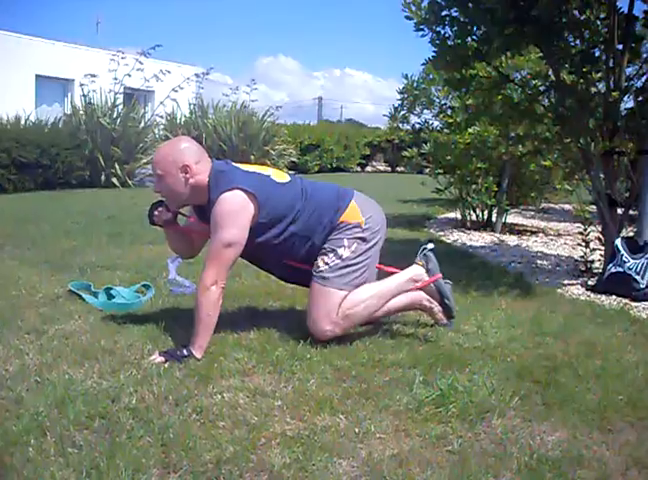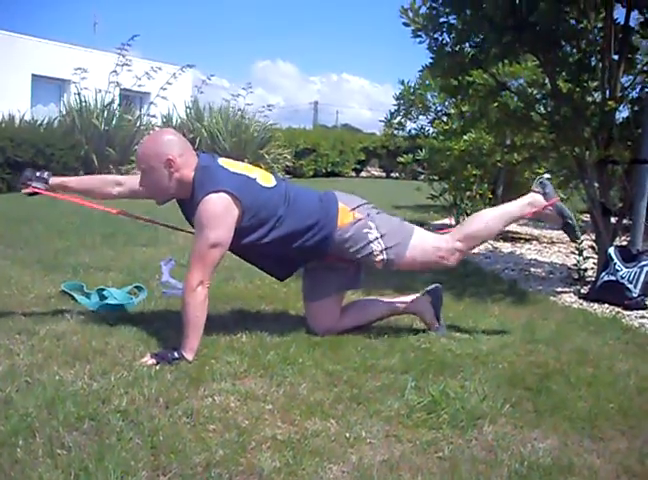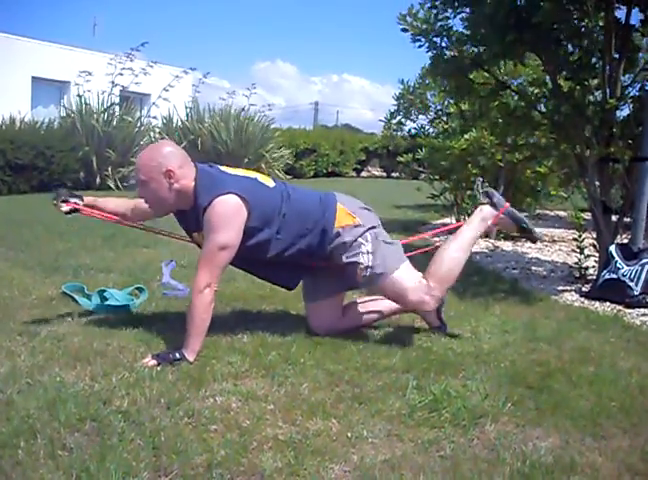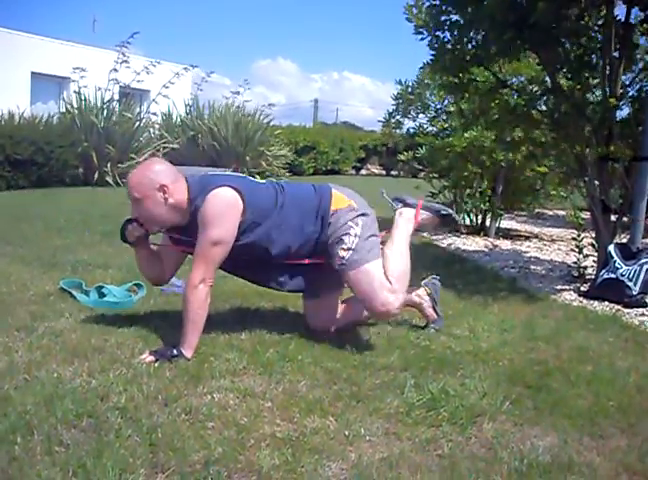
dt=1s
person 1, frame 1
left shoulder: (230, 200)
right shoulder: (208, 192)
left elbow: (212, 283)
right elbow: (188, 249)
left wrist: (194, 350)
right wrist: (167, 223)
left hip: (353, 220)
right hip: (343, 220)
left knee: (324, 326)
right knee: (344, 313)
left ankle: (415, 275)
right ankle: (423, 298)
person 1, frame 2
left shoulder: (214, 201)
right shoulder: (192, 170)
left elbow: (197, 284)
right elbow: (118, 185)
left wrist: (186, 352)
right wrist: (53, 181)
left hip: (344, 227)
right hip: (328, 233)
left knee: (448, 250)
right knee: (323, 325)
left ankle: (536, 201)
right ankle: (417, 303)
person 1, frame 3
left shoulder: (222, 204)
right shoulder: (185, 192)
left elbow: (205, 286)
right elbow: (132, 210)
left wrist: (187, 353)
right wrist: (84, 201)
left hip: (345, 226)
right hip: (326, 239)
left knee: (424, 295)
right knee: (325, 324)
left ankle: (486, 214)
right ankle: (423, 307)
person 1, frame 4
left shoulder: (216, 202)
right shoulder: (177, 218)
left elbow: (200, 283)
right elbow: (157, 275)
left wrist: (184, 351)
right wrist: (138, 242)
left hip: (338, 212)
right hip: (317, 235)
left knee: (384, 304)
right knee: (321, 323)
left ankle: (408, 215)
right ankle: (420, 295)
